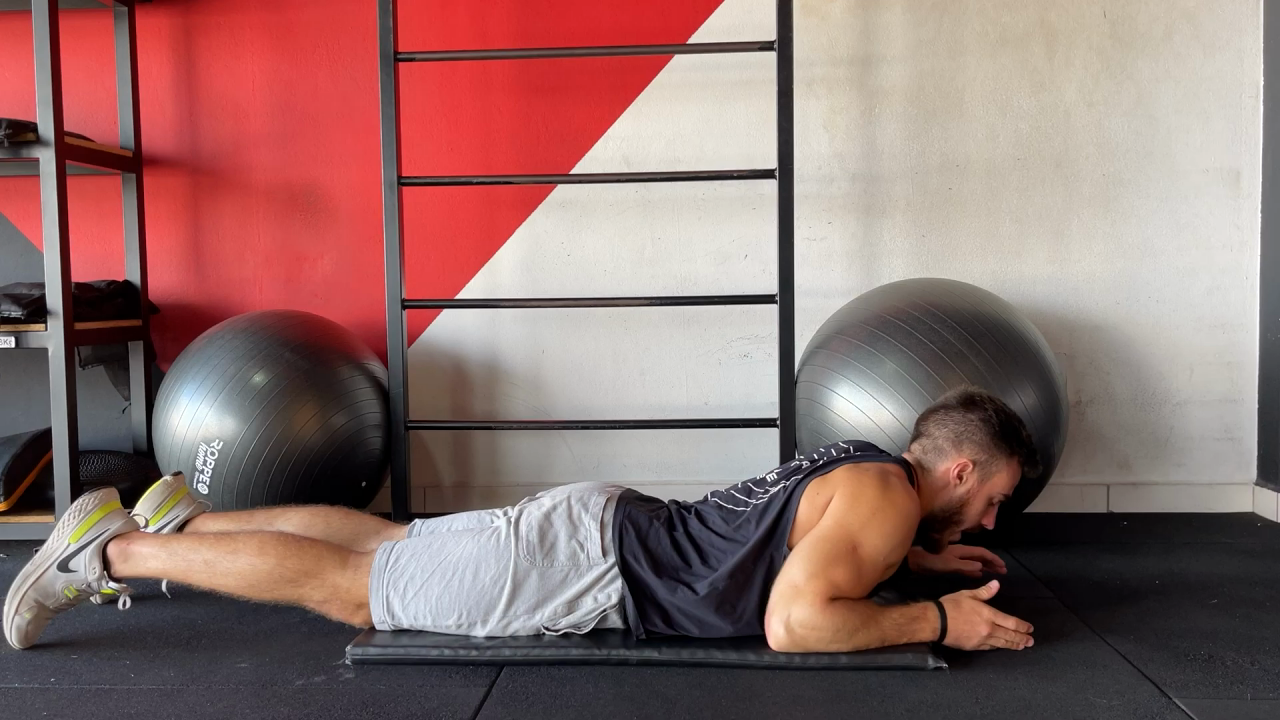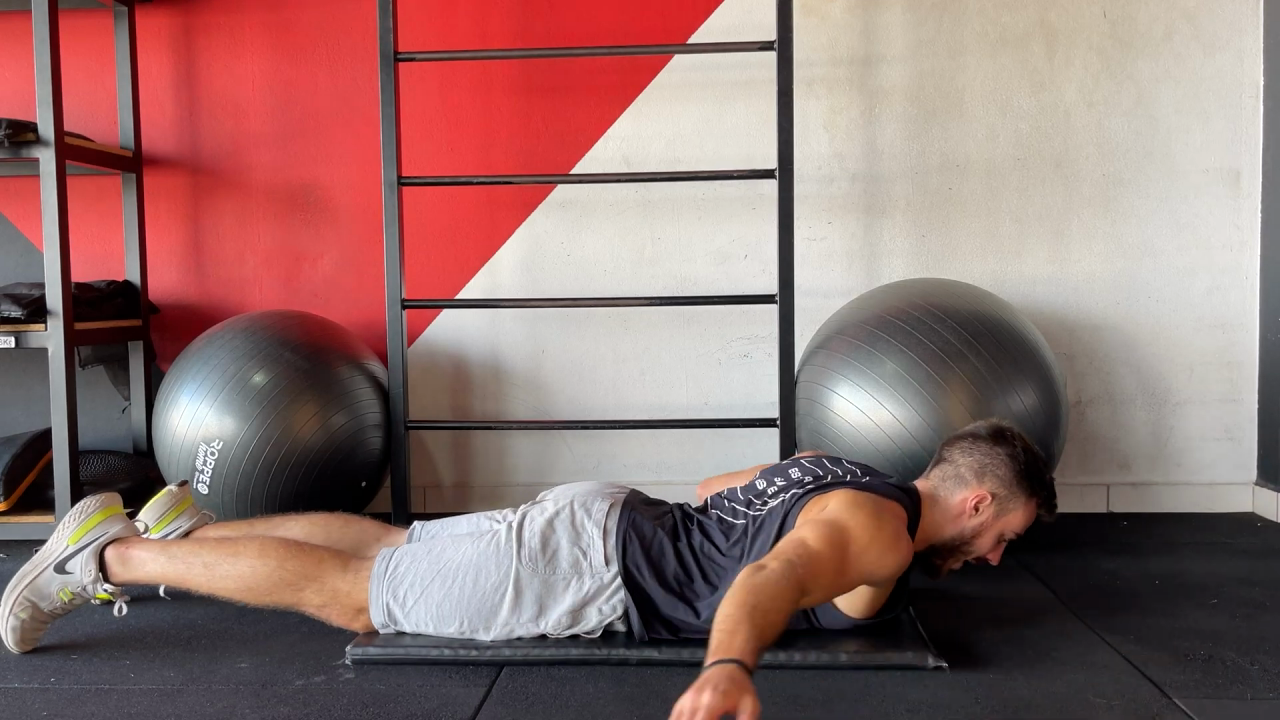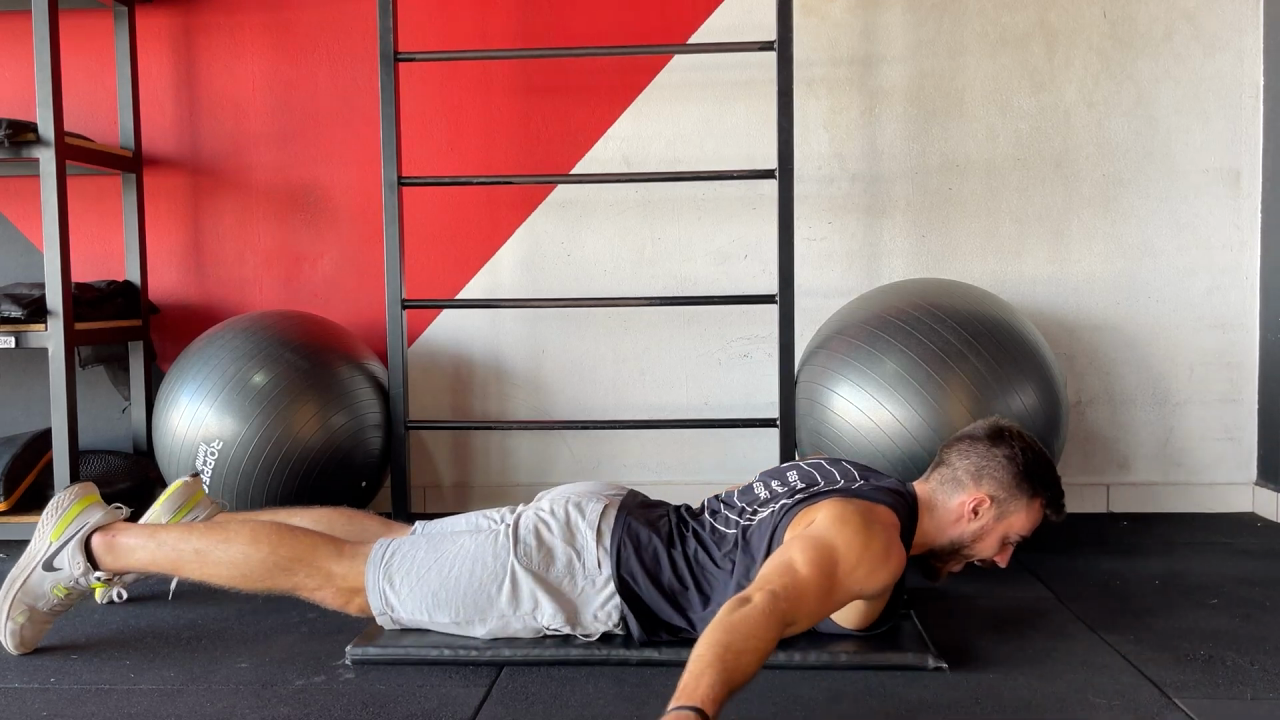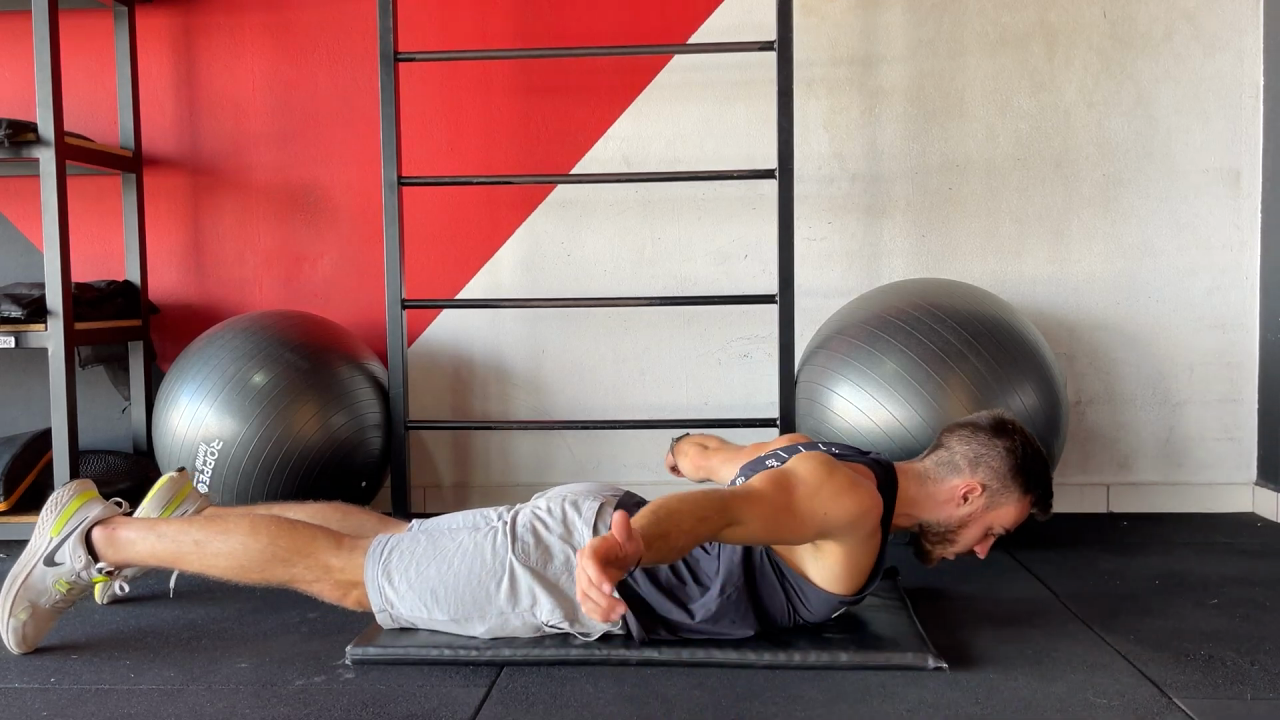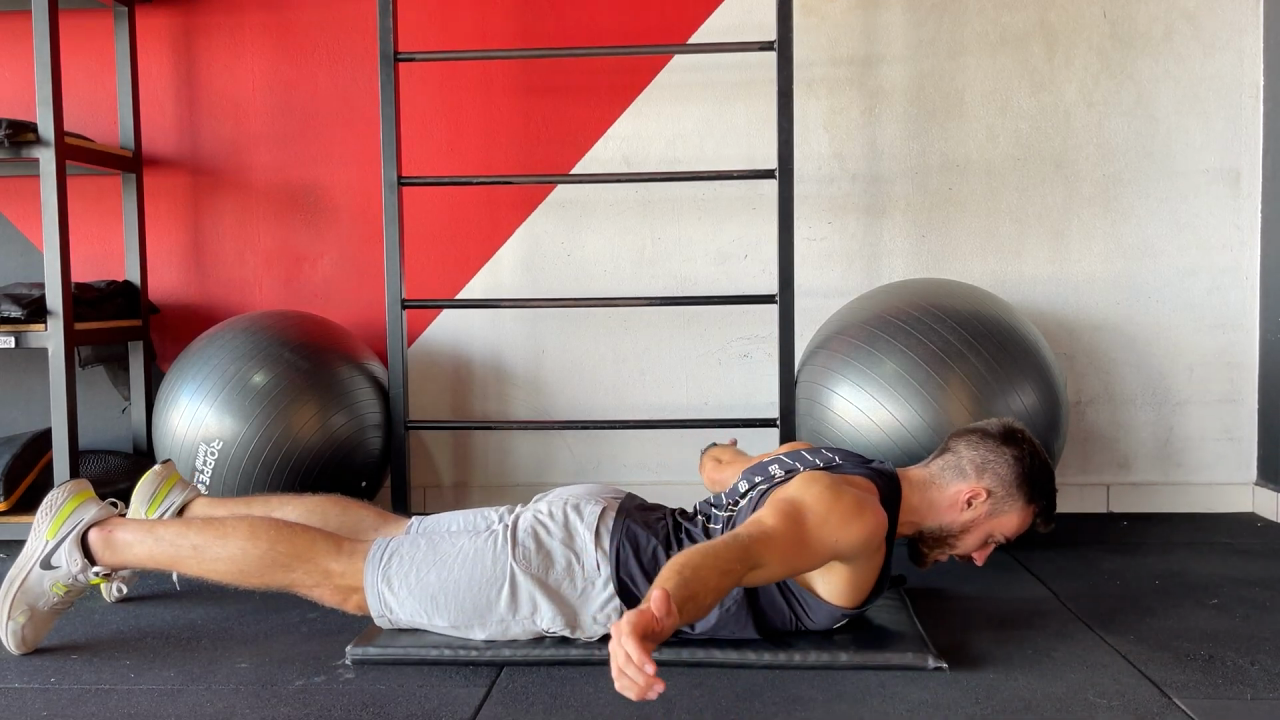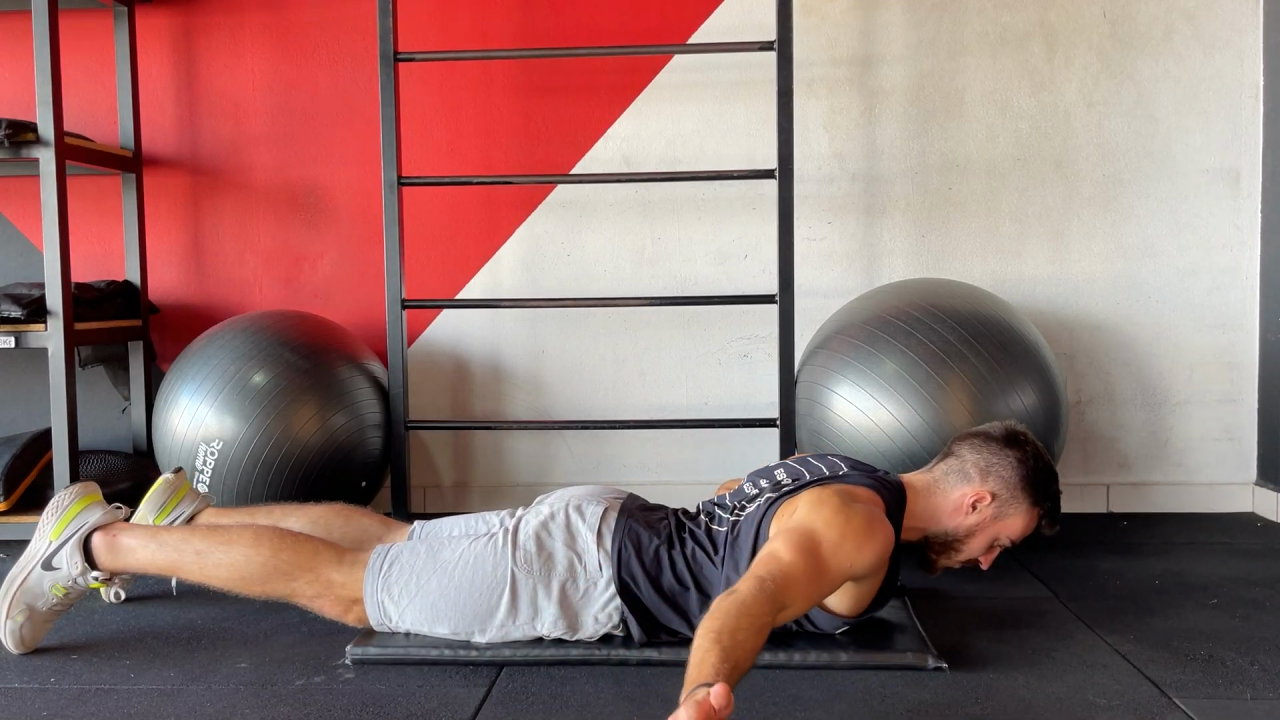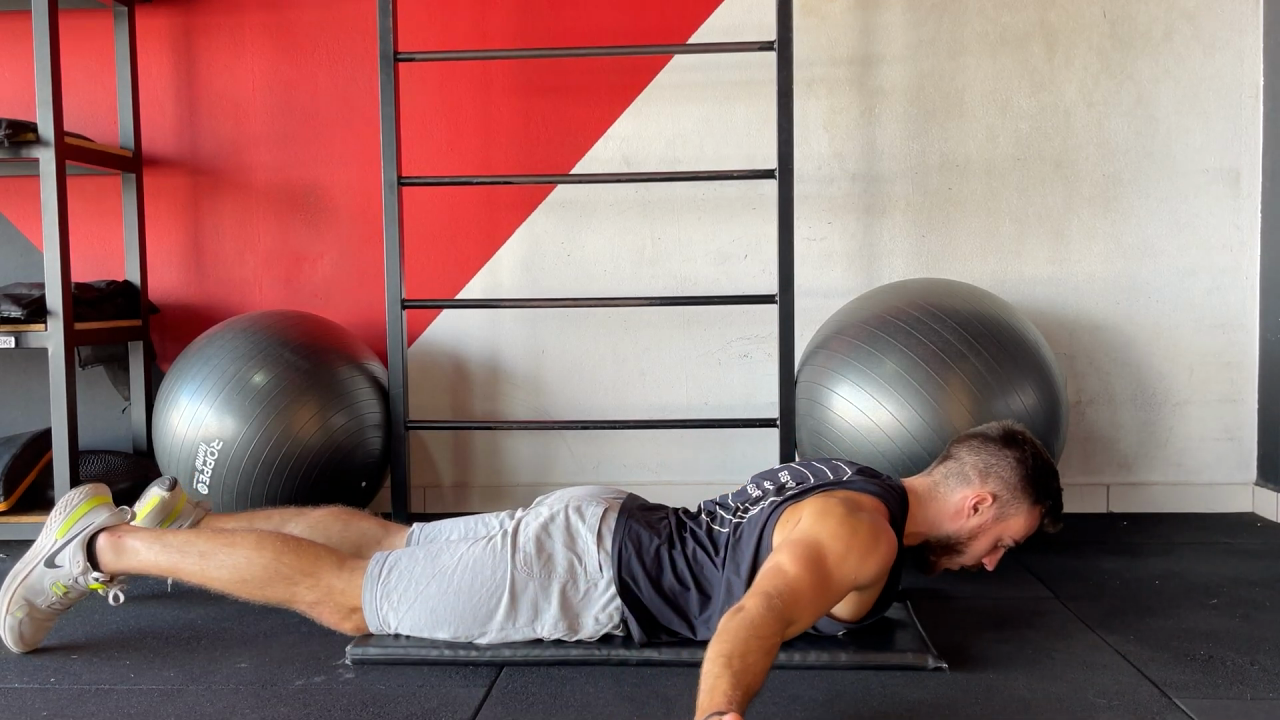
dt=0.4s
person 1, frame 1
left shoulder: (856, 469)
right shoulder: (885, 495)
right elbow: (795, 624)
left wrist: (910, 559)
right wrist: (939, 621)
left hip: (608, 531)
right hip: (591, 563)
left knee: (377, 545)
right knee: (343, 586)
left ankle: (184, 521)
right ankle: (106, 551)
person 1, frame 2
left shoulder: (846, 475)
right shoulder: (880, 528)
right elbow: (767, 585)
left hip: (609, 522)
right hip: (590, 568)
left knee: (384, 546)
right knee: (347, 595)
left ankle: (189, 531)
right ankle: (105, 555)
person 1, frame 3
left shoulder: (852, 479)
right shoulder: (870, 541)
right elbow: (753, 612)
left hip: (612, 524)
right hip: (586, 565)
left knee: (389, 541)
right knee: (345, 578)
left ankle: (193, 522)
right ankle: (93, 543)
person 1, frame 4
left shoulder: (824, 458)
right shoulder: (849, 497)
left elbow: (701, 457)
right elbow: (714, 510)
right wrist: (623, 553)
left hip: (599, 531)
right hip: (578, 553)
left knee: (388, 540)
right knee: (346, 574)
left ankle: (186, 515)
right ankle: (96, 537)
person 1, frame 5
left shoulder: (834, 468)
right shoulder: (855, 513)
left elbow: (721, 458)
right elbow: (722, 556)
right wrist: (650, 625)
left hip: (603, 528)
right hip: (583, 566)
left knee: (385, 536)
right knee: (342, 573)
left ankle: (181, 509)
right ankle: (90, 538)
person 1, frame 6
left shoulder: (846, 478)
right shoulder: (860, 528)
right elbow: (751, 601)
left hip: (604, 529)
right hip: (583, 569)
left knee: (387, 542)
right knee: (342, 588)
left ankle: (187, 518)
right ankle: (96, 543)
person 1, frame 7
left shoulder: (847, 482)
right shoulder: (863, 536)
right elbow: (754, 620)
left hip: (603, 529)
right hip: (580, 571)
left knee: (381, 544)
right knee: (339, 595)
left ankle: (184, 520)
right ankle: (101, 547)
